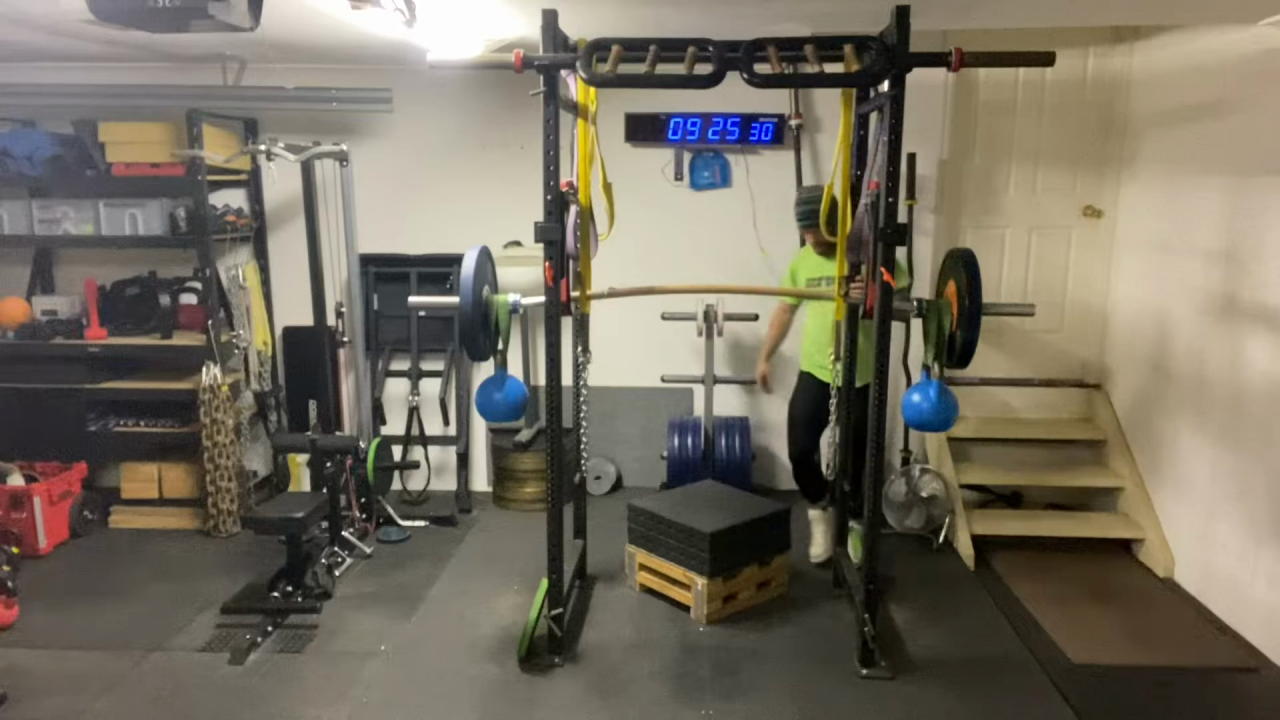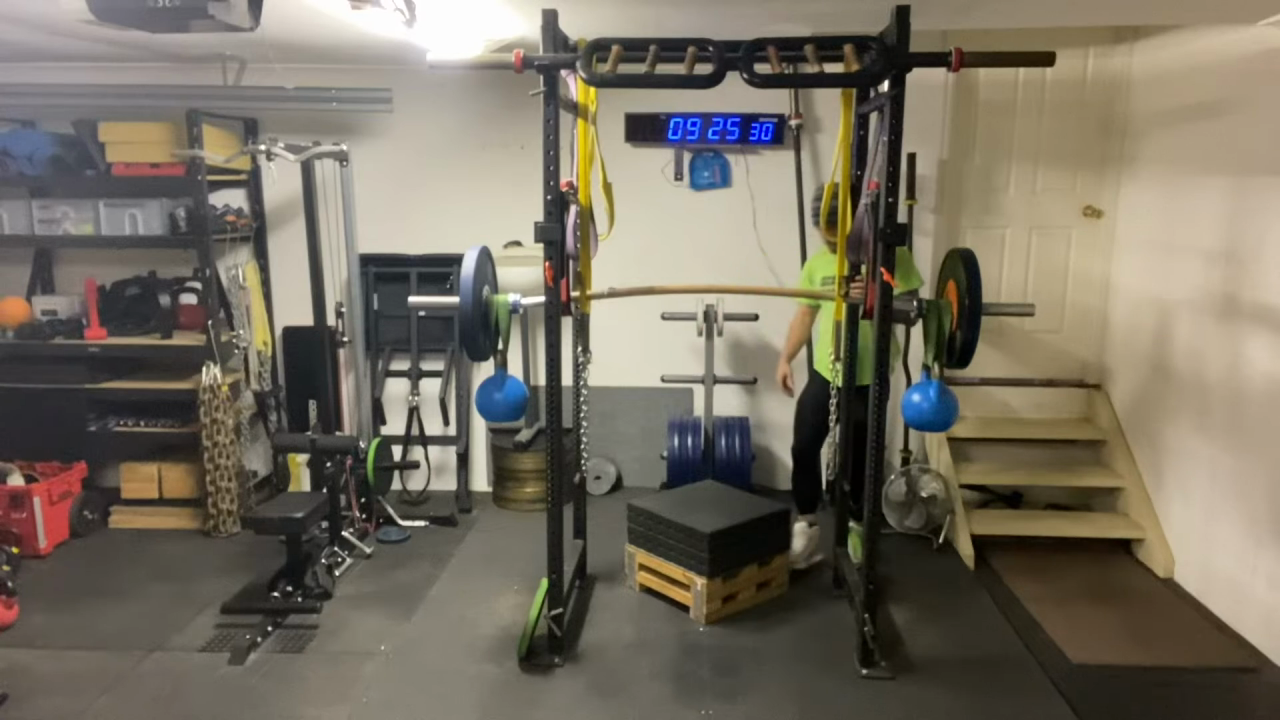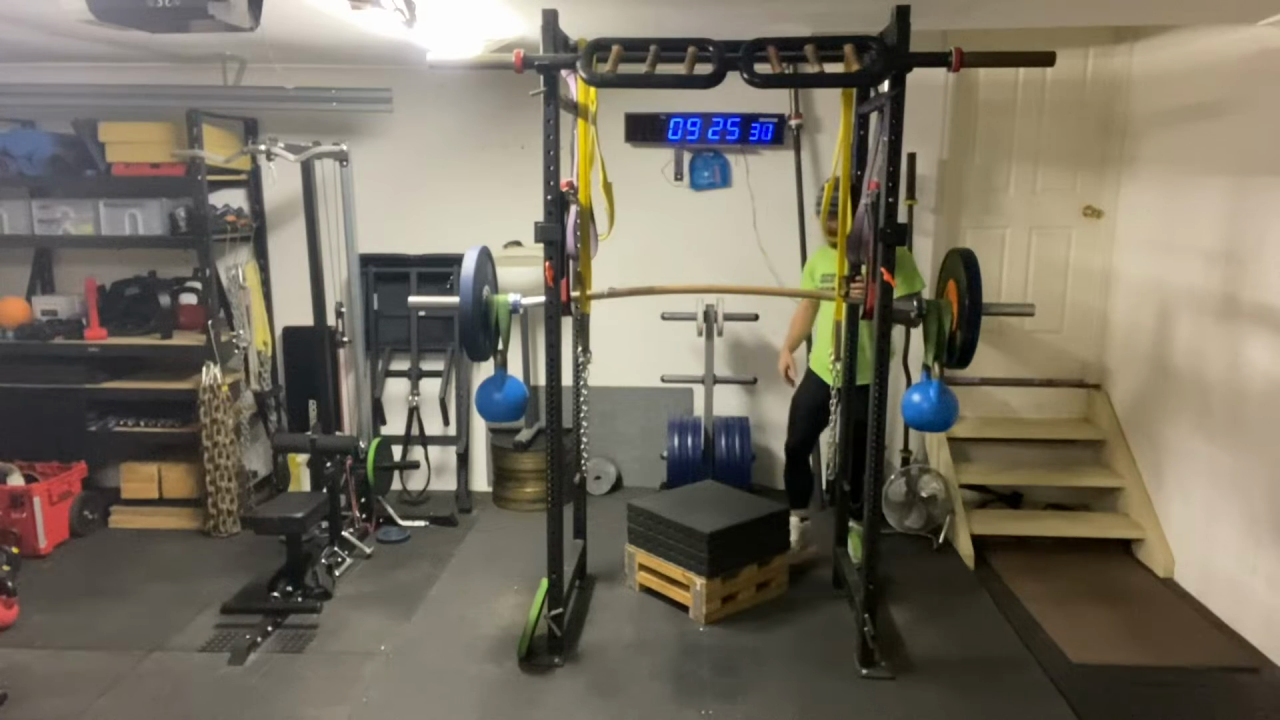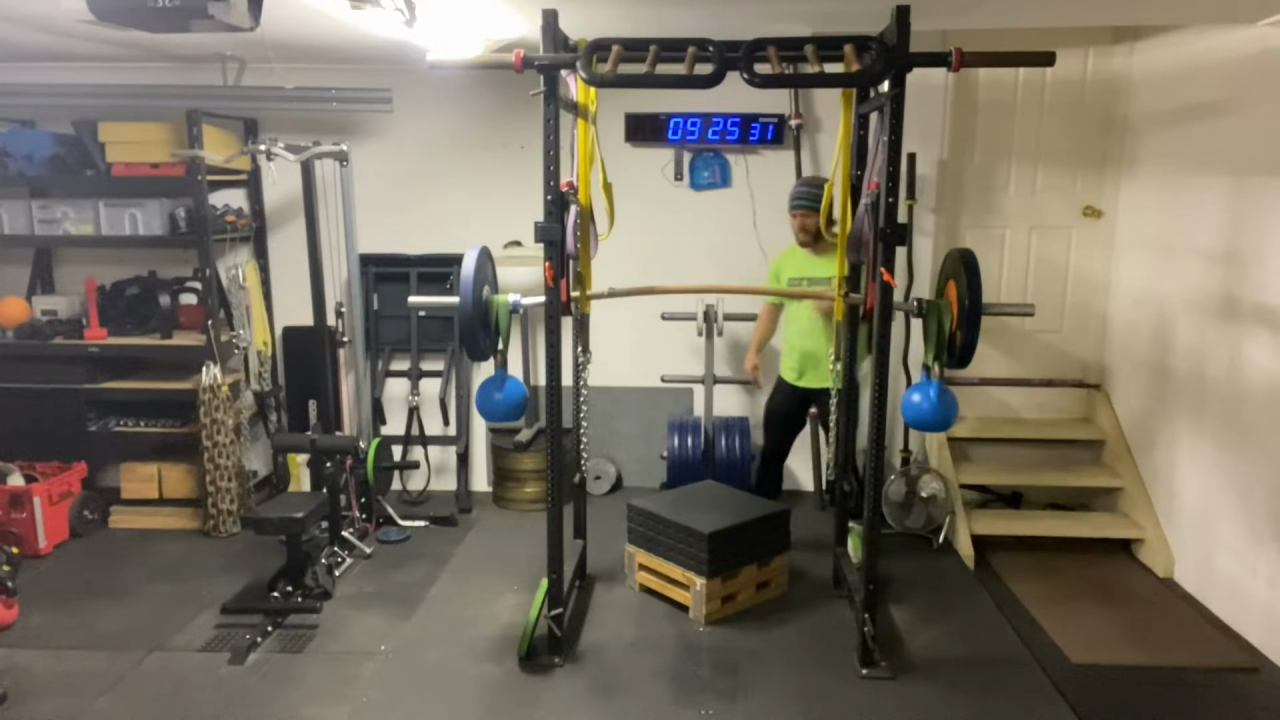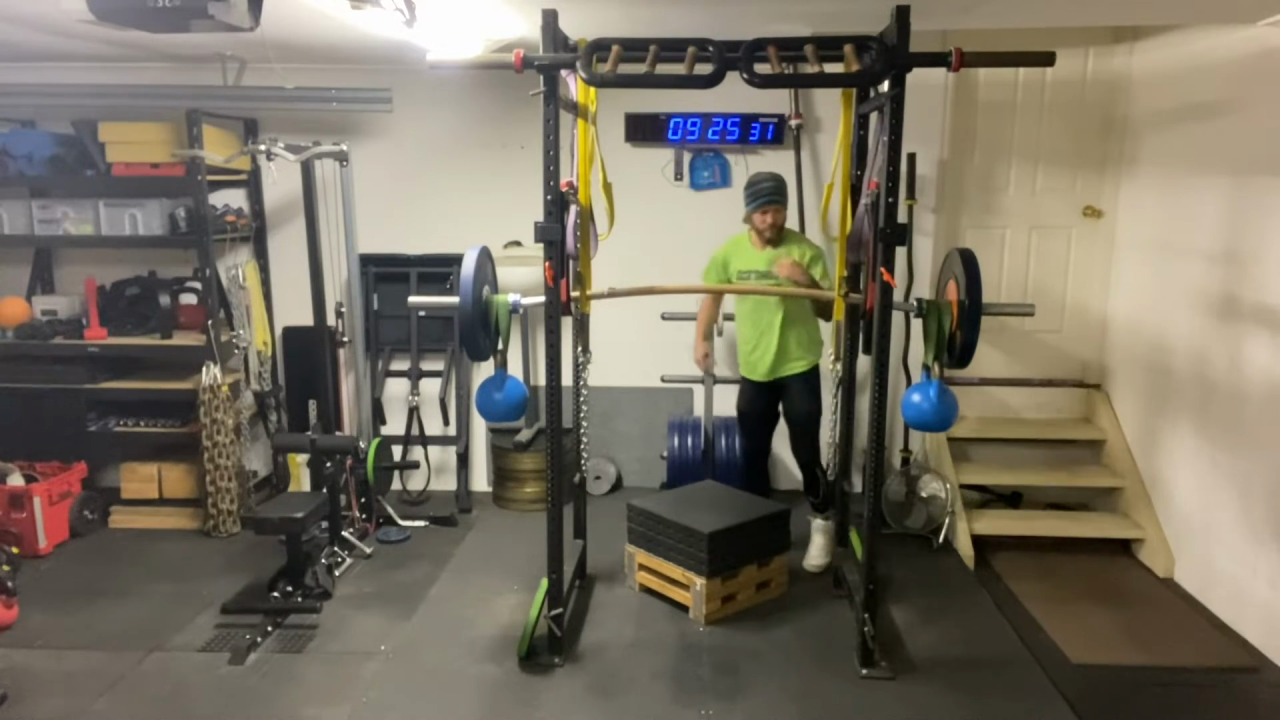
dt=0.4s
person 1, frame 1
right shoulder: (802, 260)
right elbow: (785, 310)
right wrist: (764, 357)
left hip: (860, 374)
right hip: (814, 372)
left knee: (854, 459)
right knee: (800, 452)
left ankle: (855, 525)
right ankle: (820, 511)
person 1, frame 2
right shoulder: (817, 260)
right elbow: (806, 311)
right wrist: (786, 358)
left hip: (868, 375)
right hip: (824, 372)
left knee: (860, 456)
right knee: (804, 448)
left ankle: (858, 528)
right ankle: (806, 527)
person 1, frame 3
left shoulder: (889, 253)
right shoulder: (820, 256)
right wrist: (788, 348)
left hip: (864, 375)
right hip: (820, 371)
left knee: (857, 460)
right knee: (796, 446)
left ankle: (856, 528)
right ankle: (798, 528)
person 1, frame 4
right shoulder: (784, 257)
right elbow: (773, 307)
right wrist: (755, 349)
left hip: (837, 379)
right hip: (791, 375)
right knee: (771, 456)
person 1, frame 5
left shoulder: (806, 252)
right shoulder: (731, 250)
left elbow: (829, 310)
right elbow: (713, 294)
left wrist: (805, 280)
right wrist: (702, 337)
left hip: (799, 366)
right hip: (754, 369)
left knee: (806, 453)
right knee: (753, 456)
left ankle: (821, 526)
